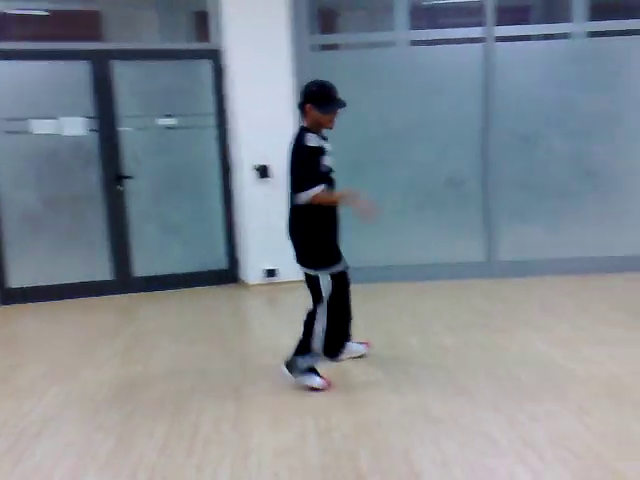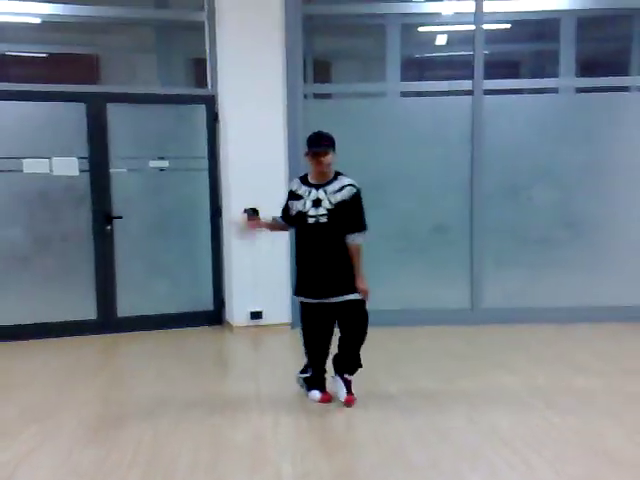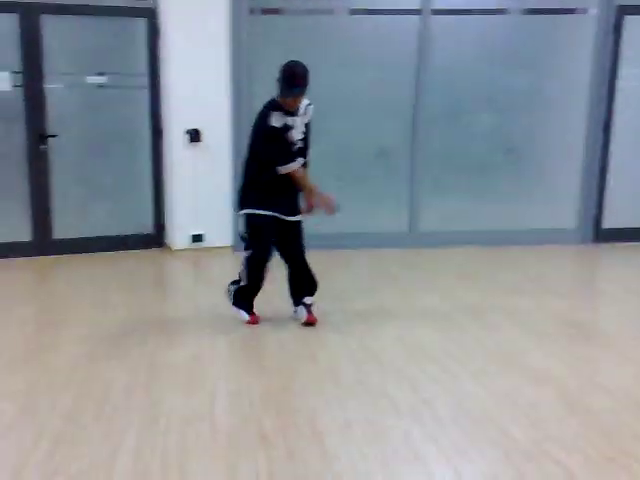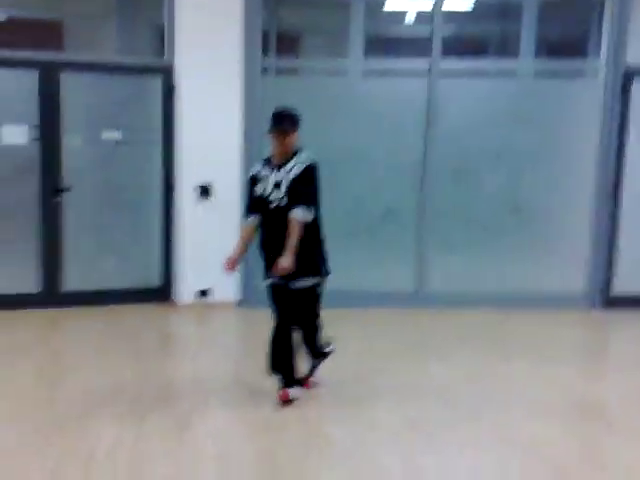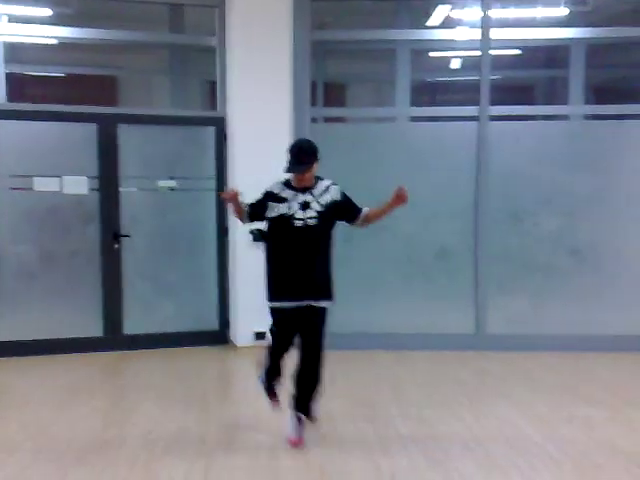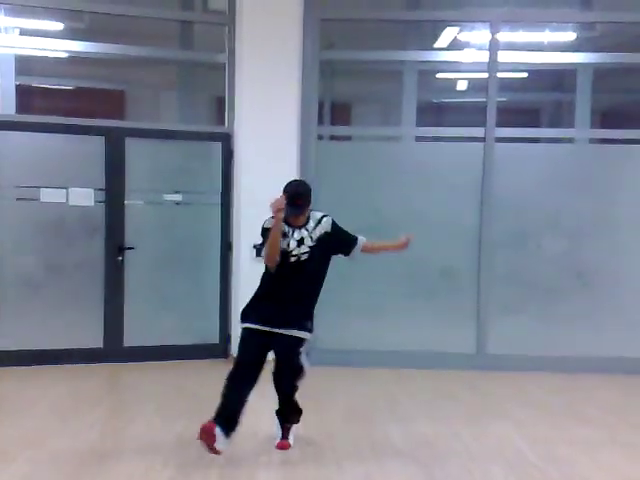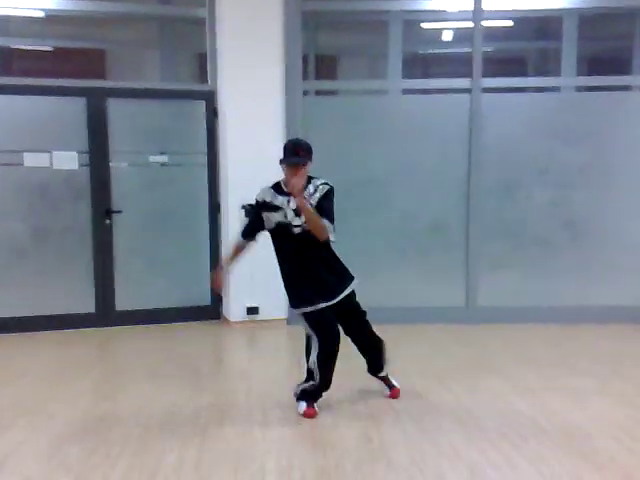
dt=0.7s
person 1, frame 1
left shoulder: (314, 141)
right shoulder: (307, 145)
right elbow: (306, 194)
right wrist: (348, 197)
left hip: (322, 232)
right hip: (311, 236)
left knee: (338, 292)
right knee: (327, 300)
left ankle: (339, 343)
right ankle: (302, 364)
person 1, frame 2
left shoulder: (348, 189)
right shoulder: (297, 188)
left elbow: (354, 236)
right elbow: (286, 223)
left wrist: (359, 276)
right wrist: (260, 224)
left hip: (342, 278)
right hip: (309, 276)
left knee: (355, 328)
right knee: (314, 333)
left ankle: (343, 377)
right ankle: (315, 382)
person 1, frame 3
left shoulder: (305, 110)
right shoulder: (272, 119)
right elbow: (289, 166)
left wrist: (307, 195)
right wrist: (318, 195)
left hip: (287, 198)
right hip: (260, 196)
left knee: (295, 253)
right knee: (259, 251)
left ankle: (302, 301)
right ankle: (242, 299)
person 1, frame 4
left shoulder: (305, 166)
right shoulder: (258, 173)
left elbow: (301, 213)
right elbow: (253, 217)
left wrist: (290, 255)
right wrist: (238, 252)
left hip: (306, 259)
right hip: (274, 262)
left knee: (306, 317)
right knee: (283, 322)
left ankle: (318, 353)
right ankle: (288, 381)
person 1, frame 5
left shoulder: (331, 192)
right shoulder: (276, 193)
left elbow: (359, 217)
right elbow: (248, 216)
left wrist: (392, 204)
right wrist: (235, 203)
left hip: (317, 288)
right hip: (283, 286)
left knee: (312, 350)
right knee: (281, 340)
left ankle: (300, 413)
right ankle: (270, 378)
person 1, frame 6
left shoulder: (324, 224)
right shoulder: (271, 224)
left elbow: (355, 244)
right elbow: (272, 263)
left wrist: (394, 246)
right wrist: (280, 221)
left hip: (295, 317)
right hip: (261, 312)
left knee: (287, 375)
right knee: (245, 368)
left ankle: (287, 424)
right ankle: (220, 427)
person 1, frame 7
left shoulder: (323, 190)
right shoulder: (267, 199)
left elbow: (323, 233)
right elbow: (246, 237)
left wrist: (301, 203)
right wrist: (224, 268)
left hip: (335, 276)
right hip: (303, 285)
left knee: (360, 329)
right knee: (325, 339)
left ankle: (379, 371)
right ankle: (308, 395)
